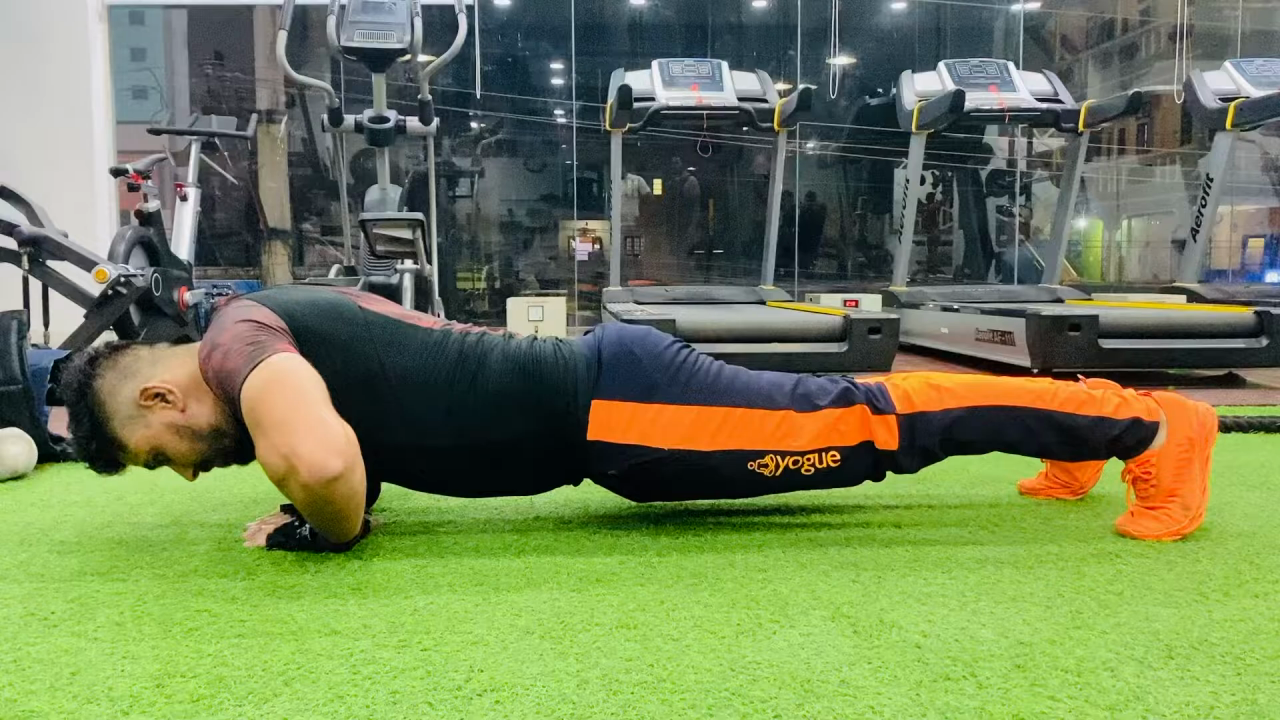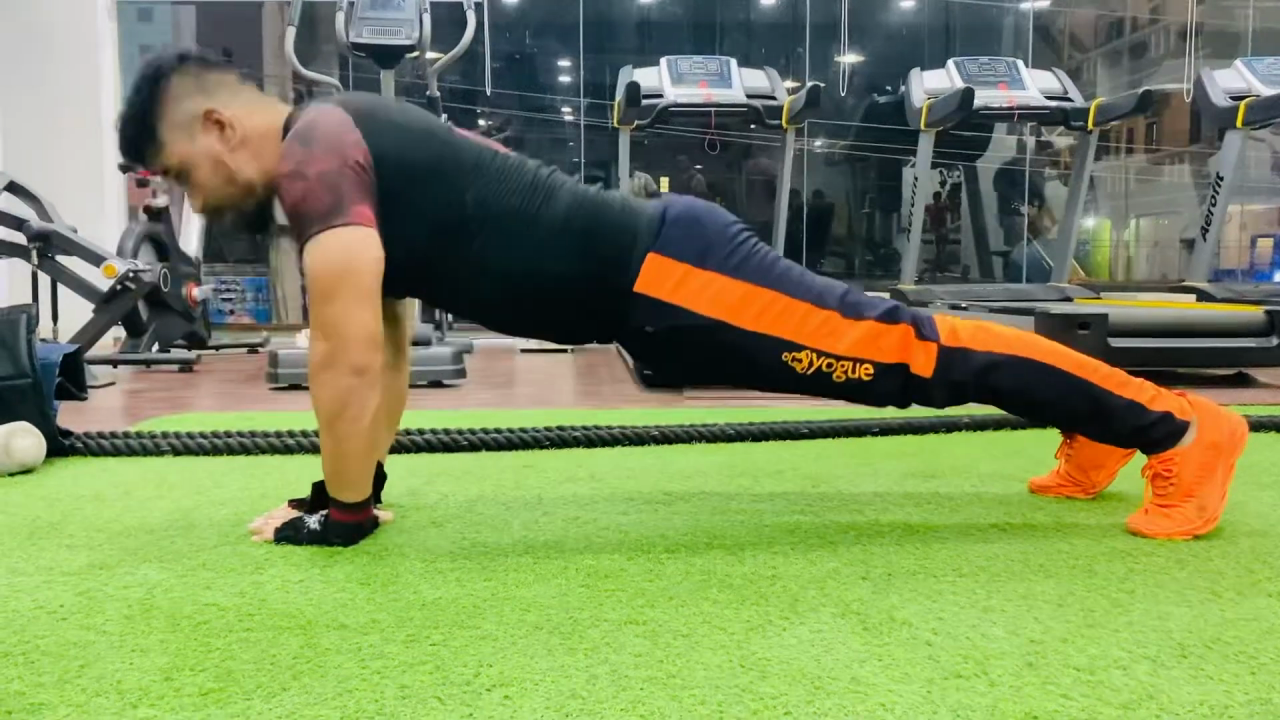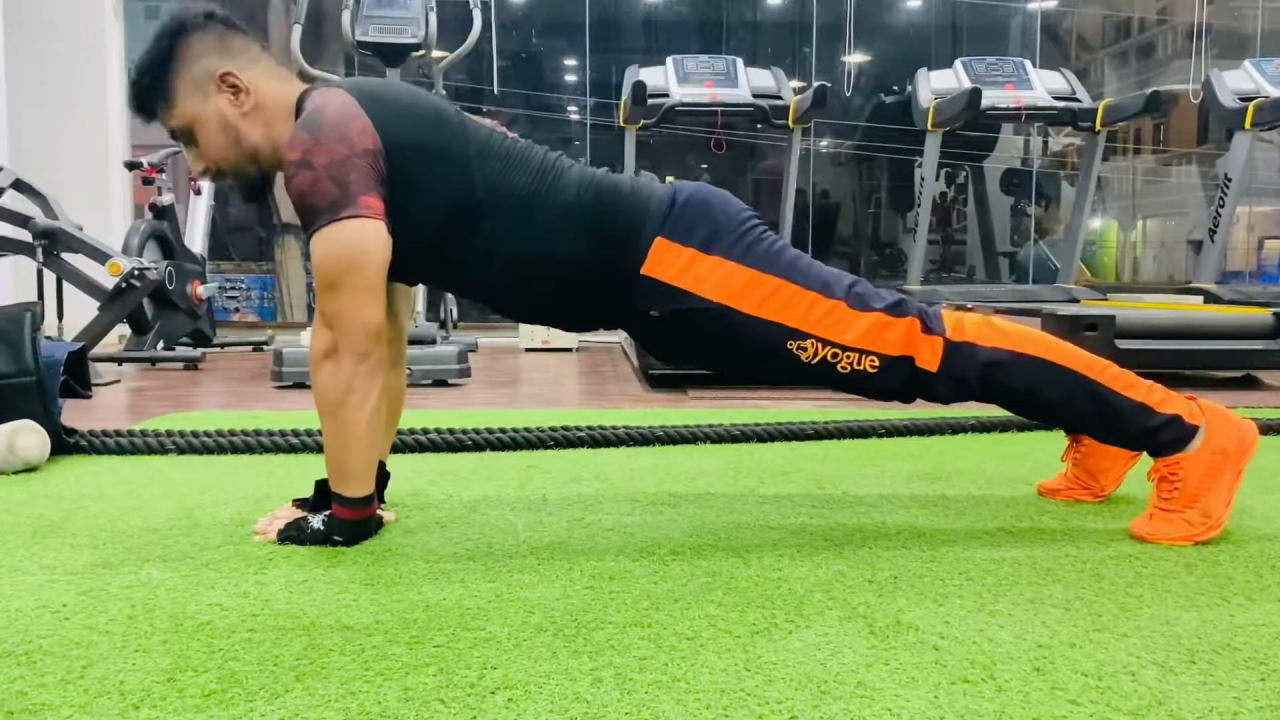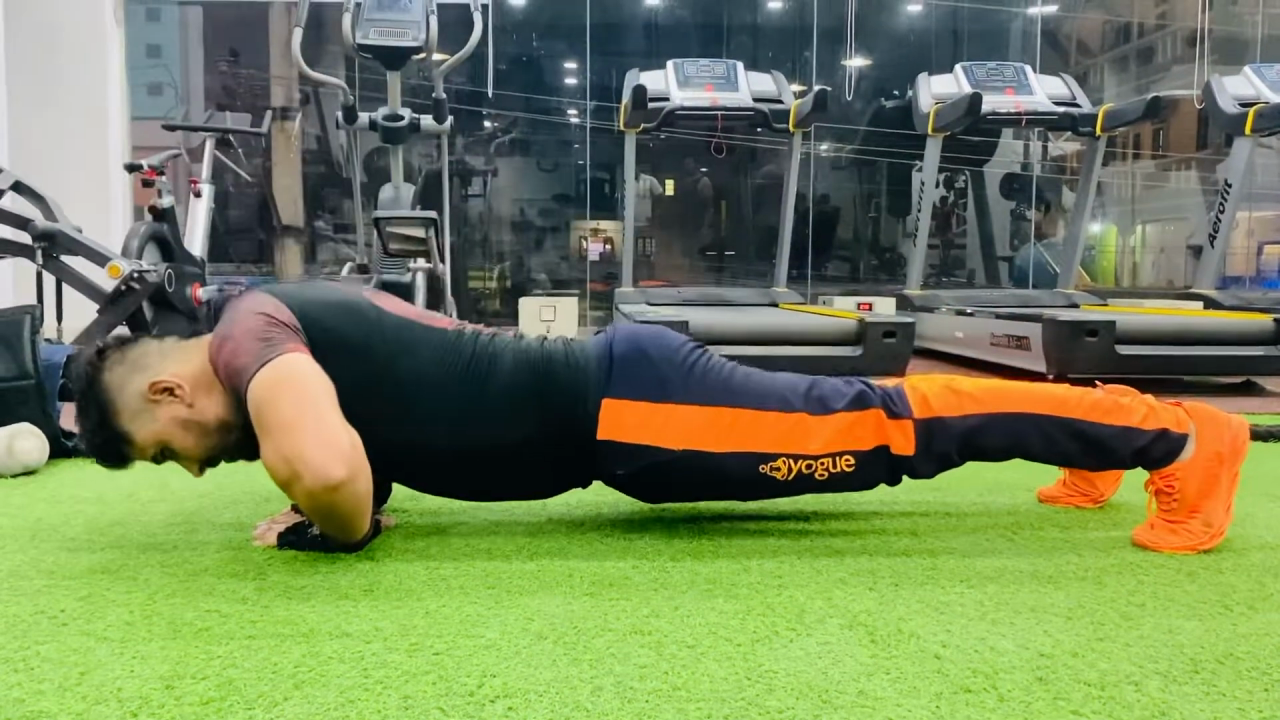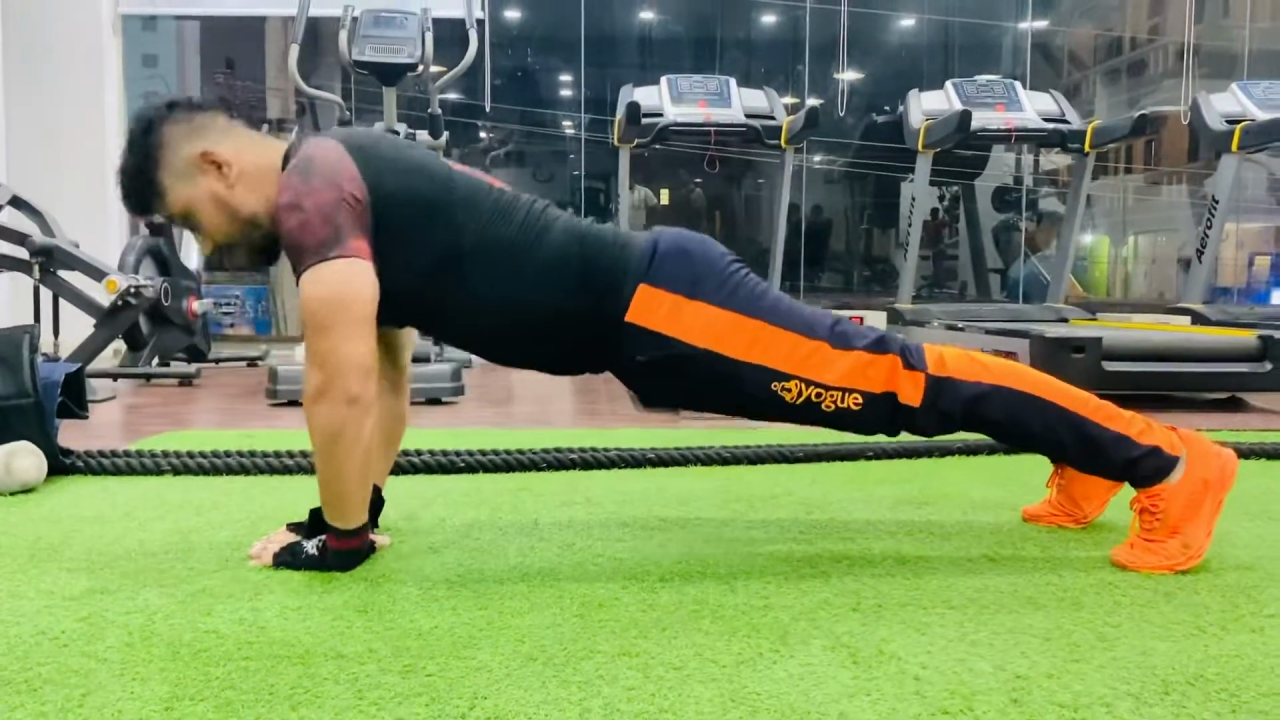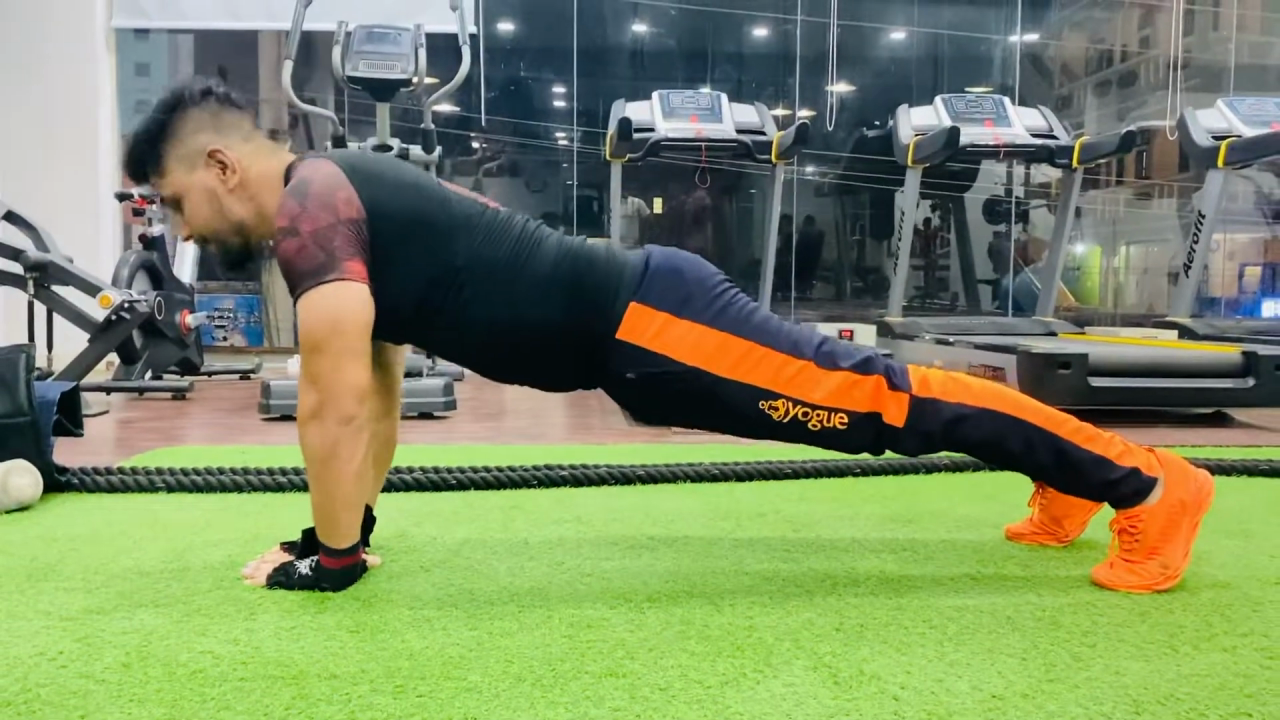
dt=0.7s
person 1, frame 1
left shoulder: (234, 342)
right shoulder: (275, 323)
left elbow: (322, 458)
left wrist: (332, 528)
right wrist: (344, 487)
left hip: (606, 413)
right hip: (595, 385)
left knee: (869, 426)
right knee: (835, 409)
left ankle: (1147, 424)
right ankle: (1072, 408)
person 1, frame 2
left shoulder: (311, 155)
right shoulder: (343, 140)
left elbow: (349, 360)
right elbow: (387, 340)
left wrist: (341, 507)
right wrist: (360, 466)
left hip: (660, 277)
right hip: (647, 271)
left knee: (899, 352)
right knee: (888, 348)
left ankle: (1175, 431)
right ankle: (1098, 431)
person 1, frame 3
left shoulder: (324, 136)
right shoulder: (352, 130)
left elbow: (348, 347)
right elbow: (383, 333)
left wrist: (348, 505)
right wrist: (367, 471)
left hip: (669, 261)
right hip: (656, 263)
left knee: (912, 348)
right knee: (895, 347)
left ankle: (1185, 433)
right ankle: (1100, 442)
person 1, frame 4
left shoulder: (245, 334)
right shoulder: (294, 321)
left elbow: (323, 464)
left wrist: (342, 526)
right wrist: (359, 487)
left hip: (615, 413)
right hip: (610, 382)
left knee: (878, 433)
right knee: (850, 420)
left ankle: (1177, 438)
right ankle: (1101, 422)
person 1, frame 5
left shoulder: (311, 187)
right shoulder: (340, 178)
left elbow: (341, 386)
right elbow: (385, 367)
left wrist: (339, 533)
right wrist: (362, 500)
left hip: (655, 308)
right hip: (643, 305)
left knee: (891, 380)
right knee: (875, 381)
left ankle: (1165, 467)
right ankle: (1082, 464)
person 1, frame 6
left shoulder: (308, 208)
right shoulder: (336, 195)
left elbow: (334, 405)
right elbow: (378, 385)
left wrist: (332, 556)
right wrist: (351, 519)
left hip: (641, 327)
right hip: (633, 315)
left knee: (875, 403)
right knee: (863, 399)
left ankle: (1145, 486)
right ankle: (1069, 480)
